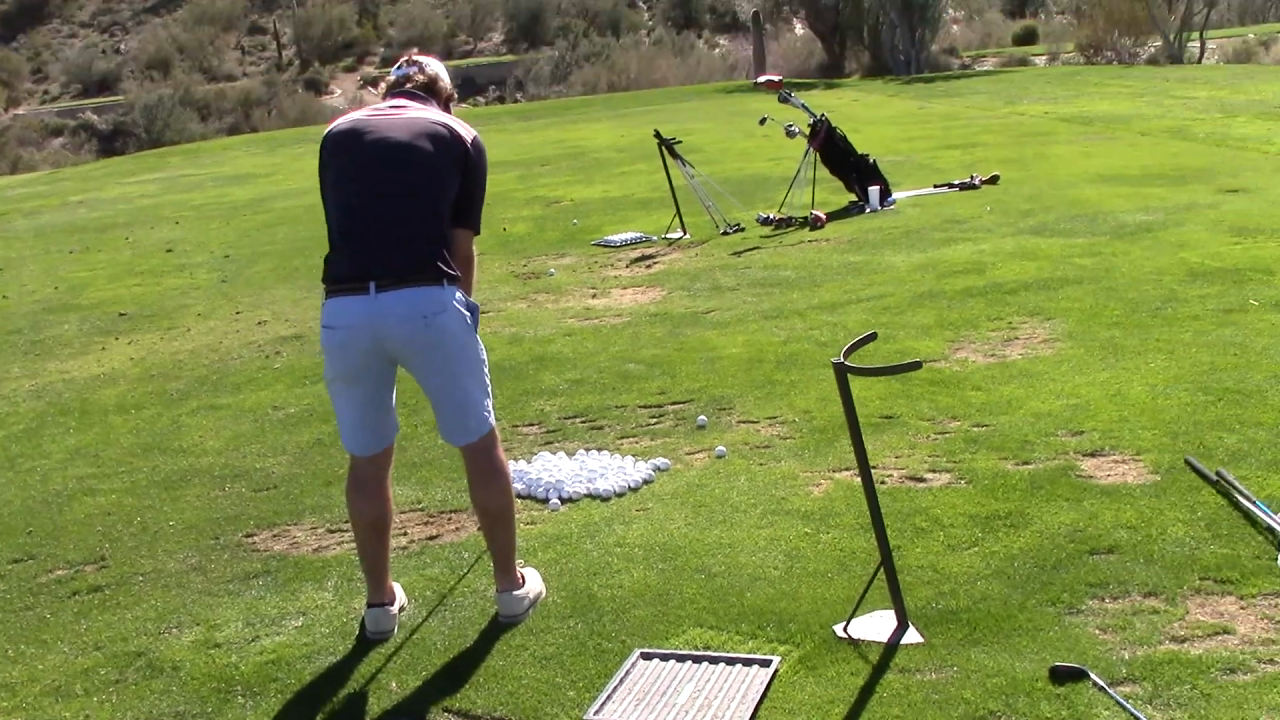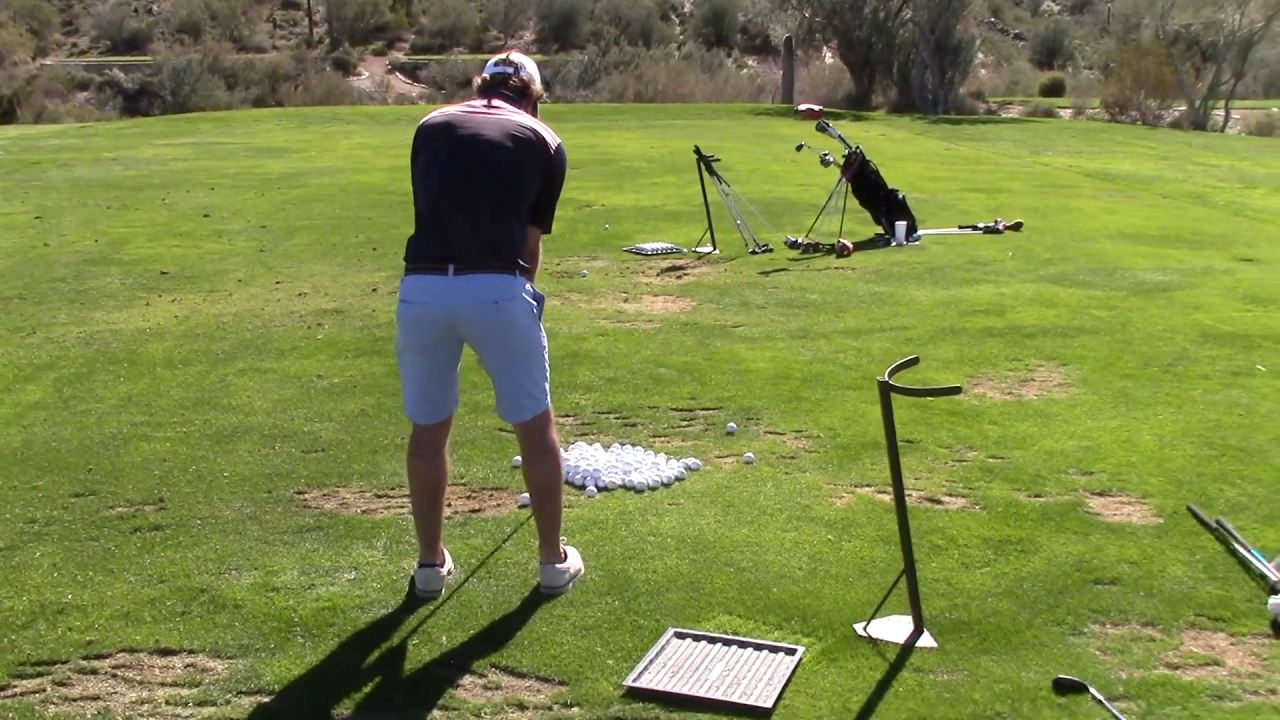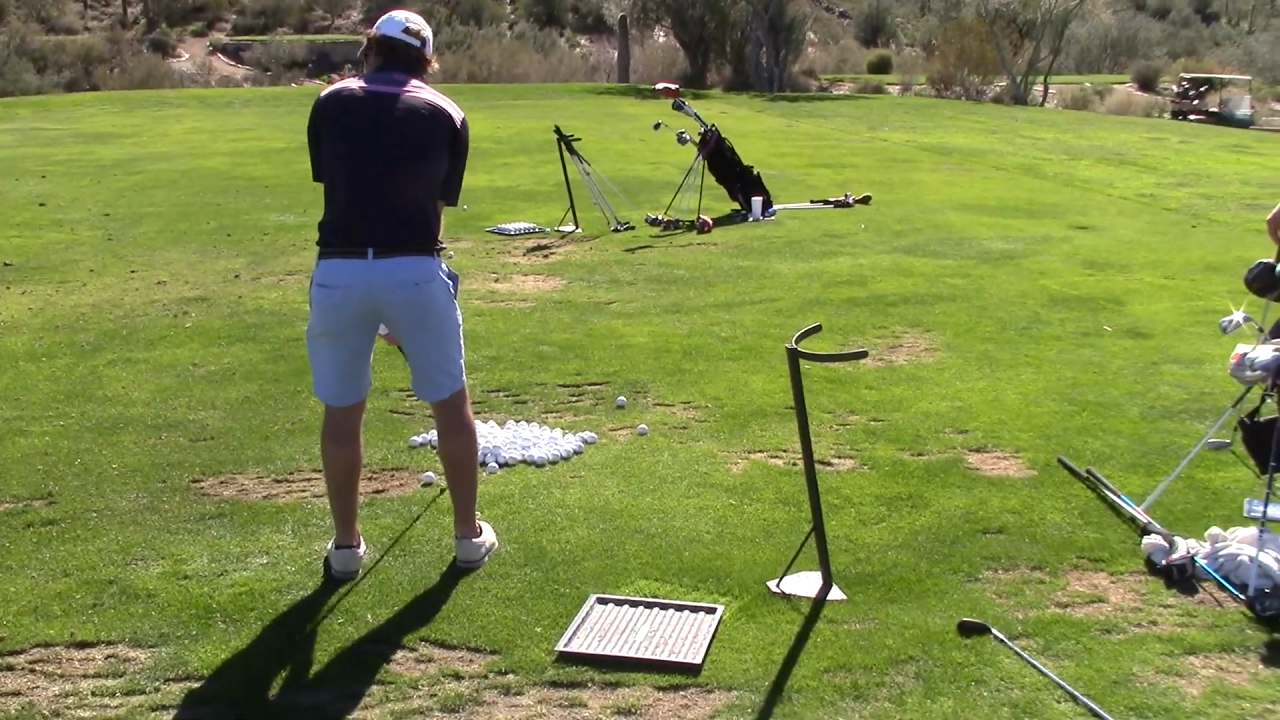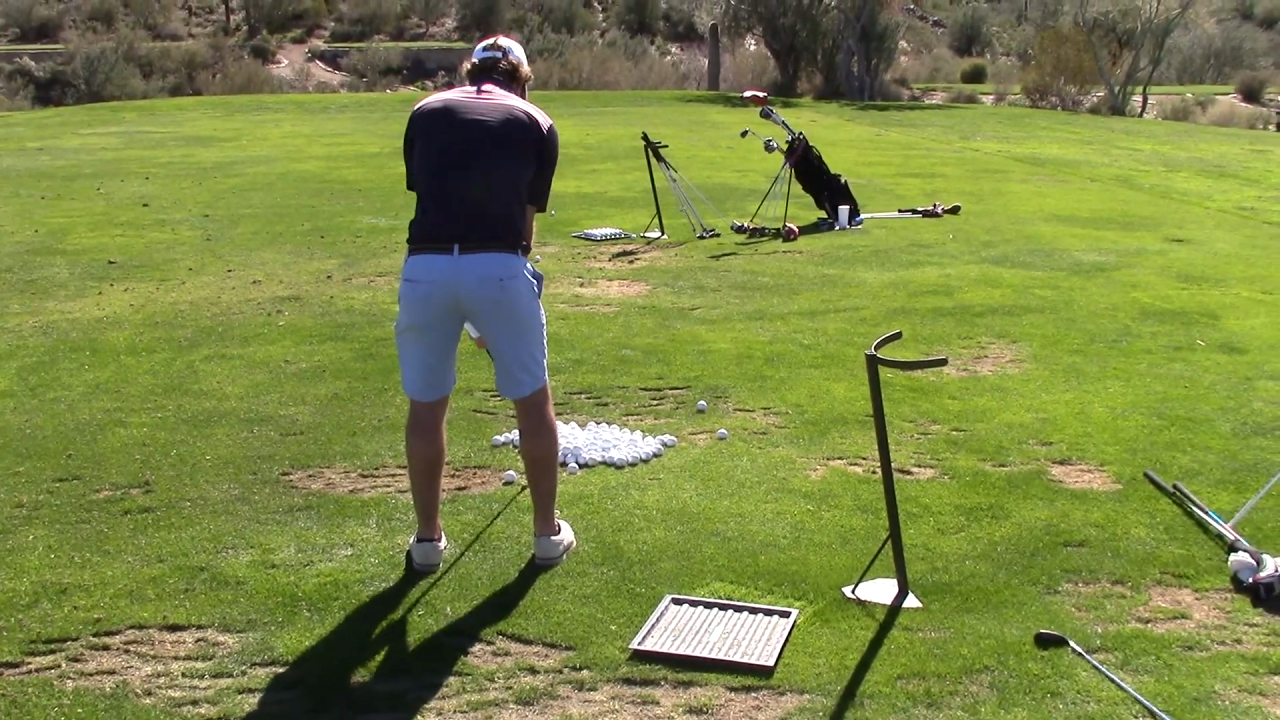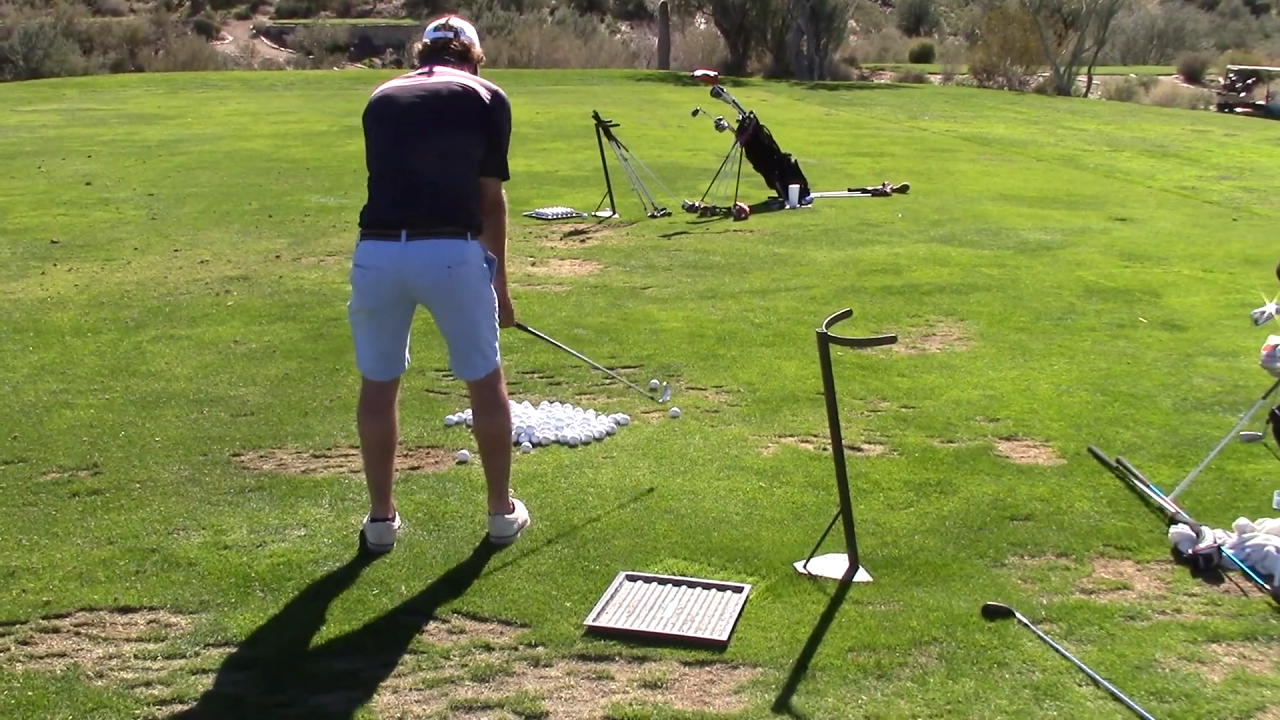
dt=1s
person 1, frame 1
left shoulder: (338, 133)
right shoulder: (459, 136)
right elbow: (461, 246)
right wrist: (459, 303)
left hip: (346, 308)
right hip: (427, 301)
left knee: (367, 460)
right knee: (479, 443)
left ankle: (381, 600)
right ankle: (510, 583)
person 1, frame 2
left shoulder: (432, 126)
right shoulder: (544, 142)
left hip: (423, 286)
right hip: (497, 288)
left knee: (428, 428)
right knee: (535, 424)
left ankle: (431, 561)
right ankle: (553, 558)
person 1, frame 3
left shoulder: (331, 101)
right shoulder: (447, 115)
left elbow: (328, 187)
left hip: (339, 269)
right hip: (414, 269)
left knee: (341, 411)
right knee: (450, 402)
left ankle: (346, 543)
right ankle: (468, 533)
person 1, frame 4
left shoulder: (425, 112)
right shoulder: (537, 123)
left hip: (426, 266)
right hip: (499, 267)
left knee: (425, 406)
right knee: (532, 401)
left ankle: (427, 538)
right ankle: (547, 531)
person 1, frame 5
left shoulder: (381, 99)
right shoulder: (485, 96)
right elbow: (489, 203)
right wrist: (500, 290)
left hip: (377, 254)
right hip: (448, 254)
left knee: (378, 386)
right knee: (485, 382)
left ankle: (380, 519)
right ankle: (500, 511)
